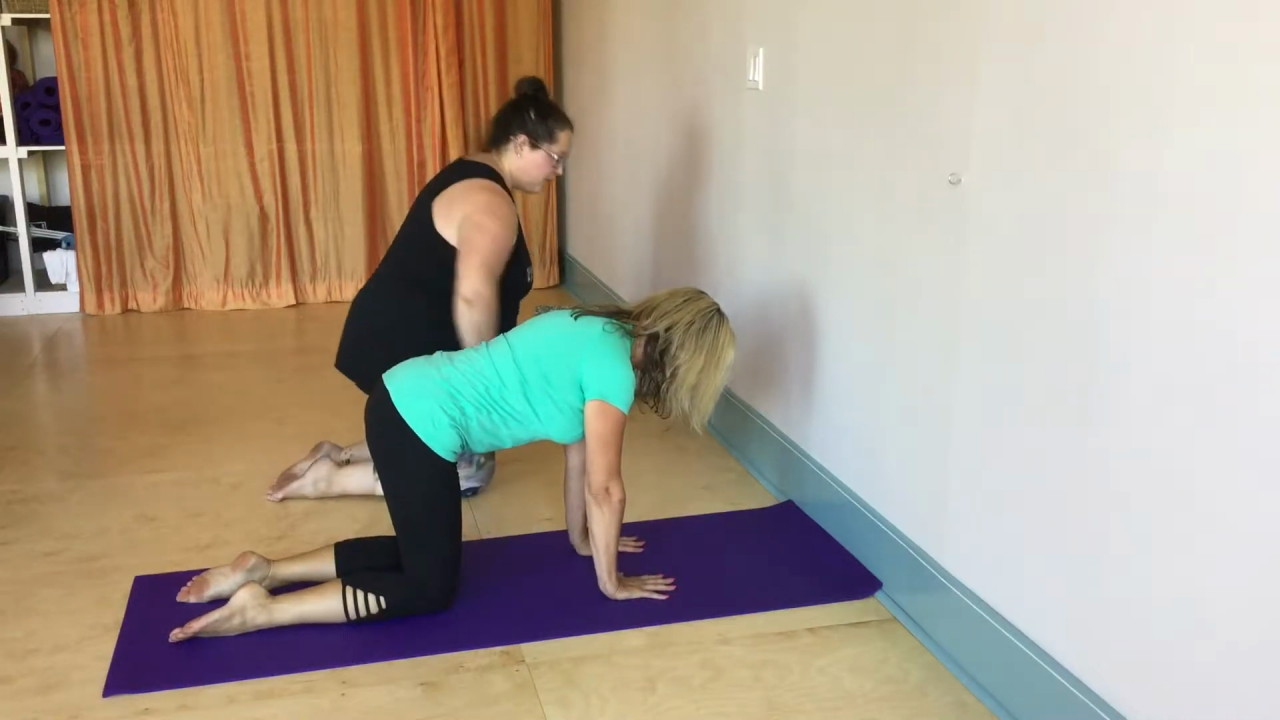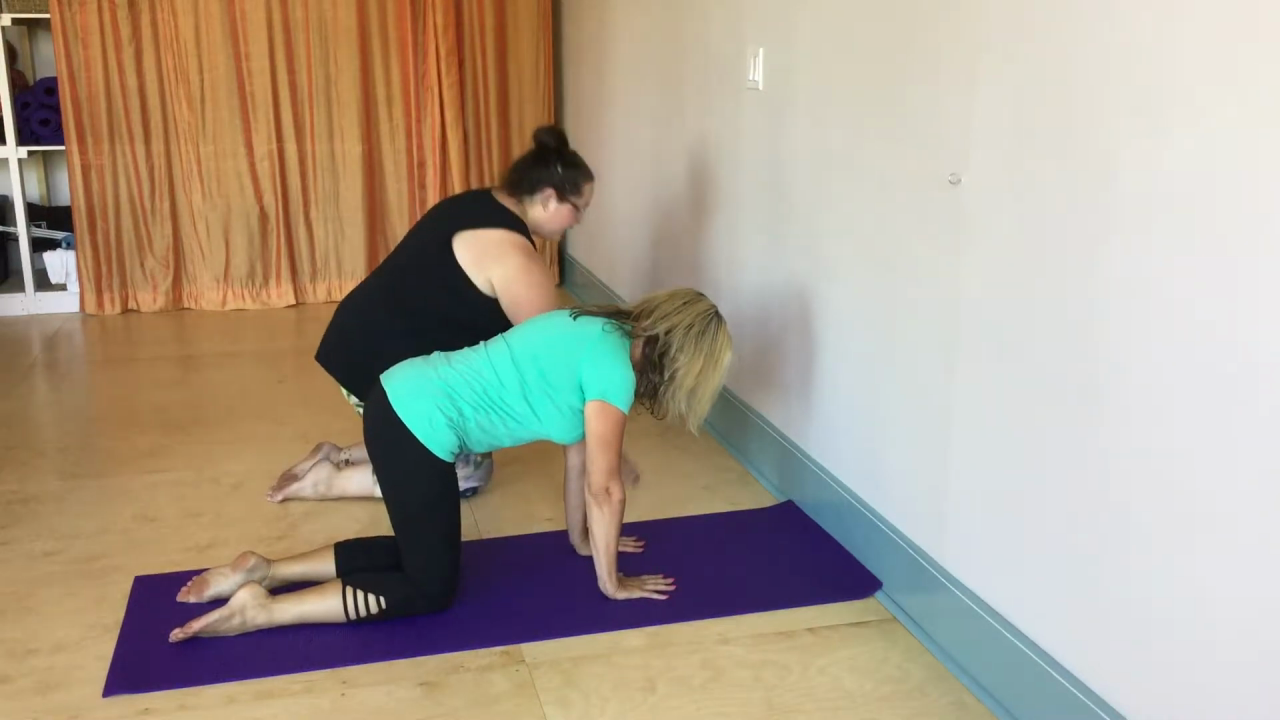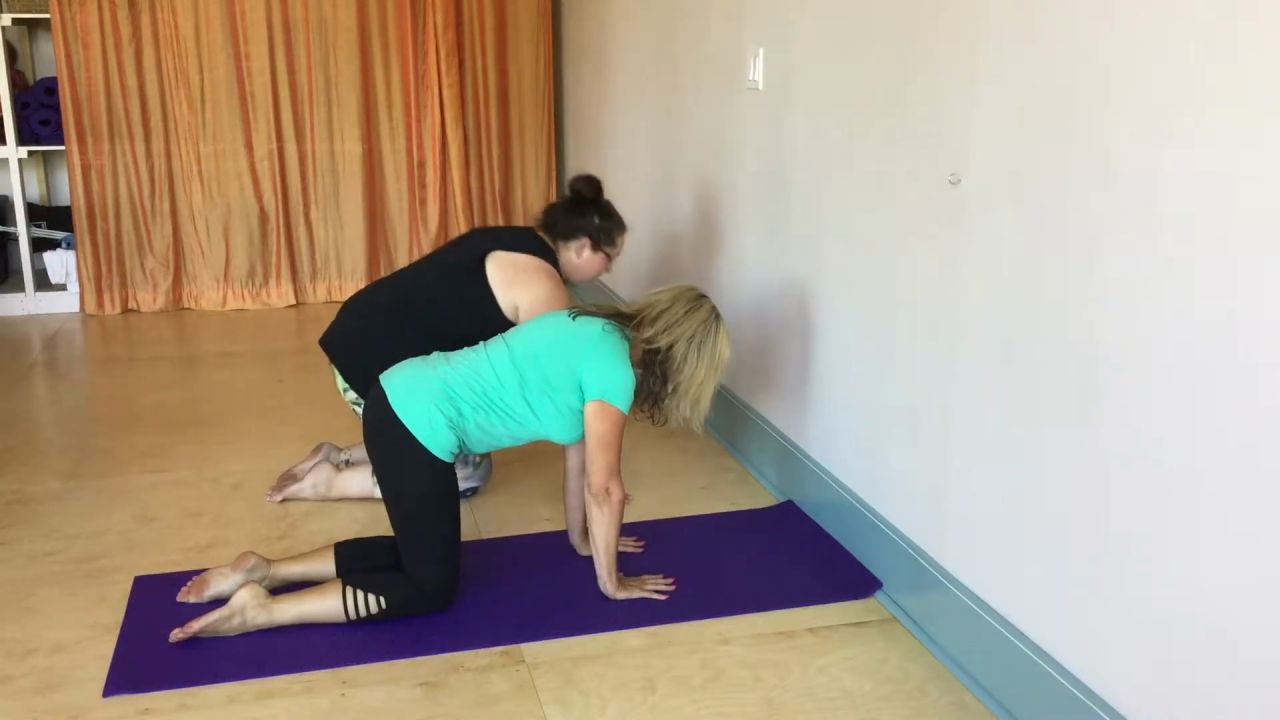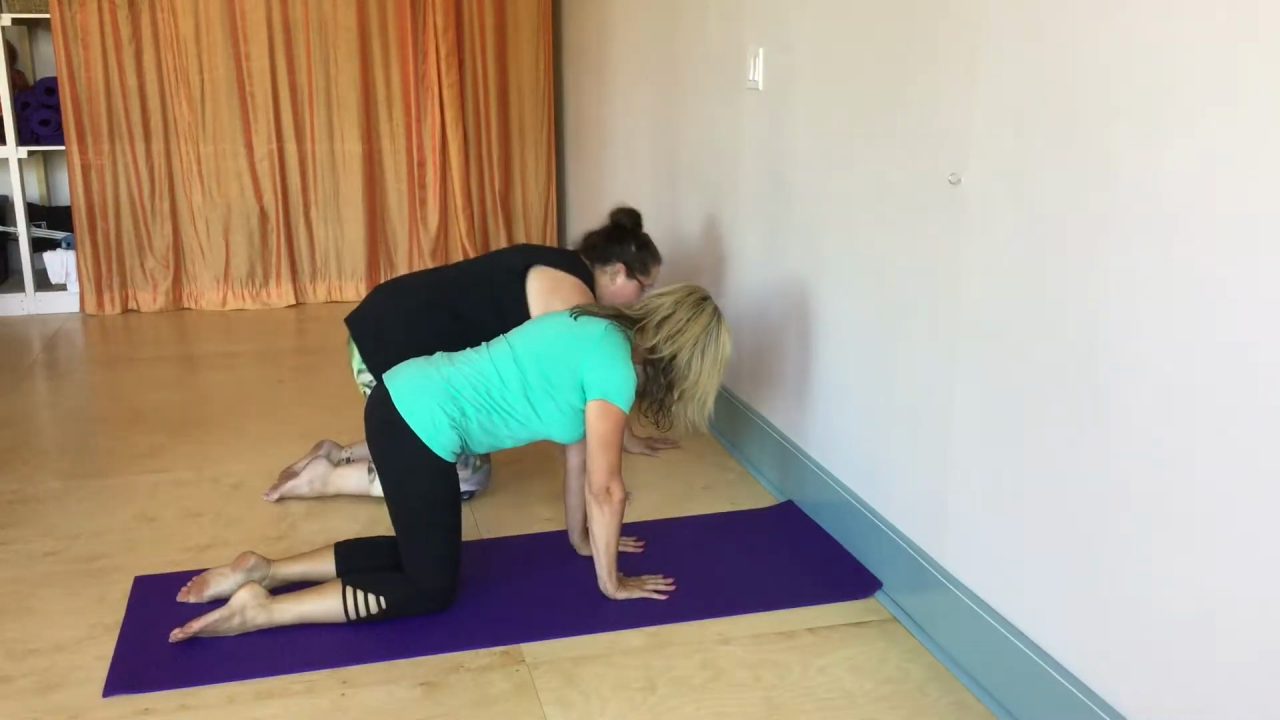
dt=0.4s
person 1, frame 1
left shoulder: (603, 334)
right shoulder: (614, 367)
left elbow: (578, 452)
right elbow: (604, 487)
left wrist: (582, 538)
right wrist: (611, 581)
left hip: (404, 400)
right hip: (419, 423)
left knee: (422, 552)
right knee: (431, 588)
left ankle: (262, 570)
right ankle: (260, 609)
person 1, frame 2
left shoulder: (600, 332)
right shoulder: (613, 367)
left elbow: (578, 453)
right elbow: (605, 487)
left wrist: (582, 538)
right wrist: (612, 581)
left hip: (401, 399)
right hip: (417, 423)
left knee: (421, 552)
right knee: (432, 588)
left ankle: (263, 570)
right ankle: (260, 608)
person 1, frame 3
left shoulder: (599, 334)
right shoulder: (614, 367)
left elbow: (577, 453)
right elbow: (604, 487)
left wrist: (582, 538)
right wrist: (611, 582)
left hip: (401, 399)
right hip: (416, 424)
left knee: (420, 552)
right knee: (432, 588)
left ankle: (262, 570)
right ankle: (260, 610)
person 1, frame 4
left shoulder: (600, 333)
right shoulder: (615, 367)
left elbow: (579, 452)
right elbow: (605, 487)
left wrist: (582, 537)
right wrist: (611, 582)
left hip: (404, 400)
right hip: (420, 424)
left knee: (422, 552)
right knee: (432, 588)
left ankle: (262, 570)
right ankle: (260, 610)
person 2, frame 1
left shoulder: (471, 174)
right shoulder: (490, 202)
right elbow: (473, 293)
left hip: (397, 342)
right hip: (407, 355)
right knee: (468, 472)
left ankle: (338, 457)
person 2, frame 2
left shoulder: (480, 204)
right shoulder: (513, 255)
left hip: (371, 345)
right hip: (384, 366)
right knee: (467, 472)
left ankle: (336, 458)
right ankle: (330, 479)
person 2, frame 3
left shoulder: (518, 244)
right shoulder: (540, 283)
left hip: (370, 342)
right hip: (380, 365)
right knee: (467, 472)
left ankle: (337, 457)
right ankle: (329, 482)
person 2, frame 4
left shoulder: (558, 270)
right shoulder: (573, 296)
left wrist: (625, 436)
left hip: (391, 334)
right hip: (398, 351)
right knee: (465, 473)
left ankle: (338, 454)
right ankle: (327, 477)
